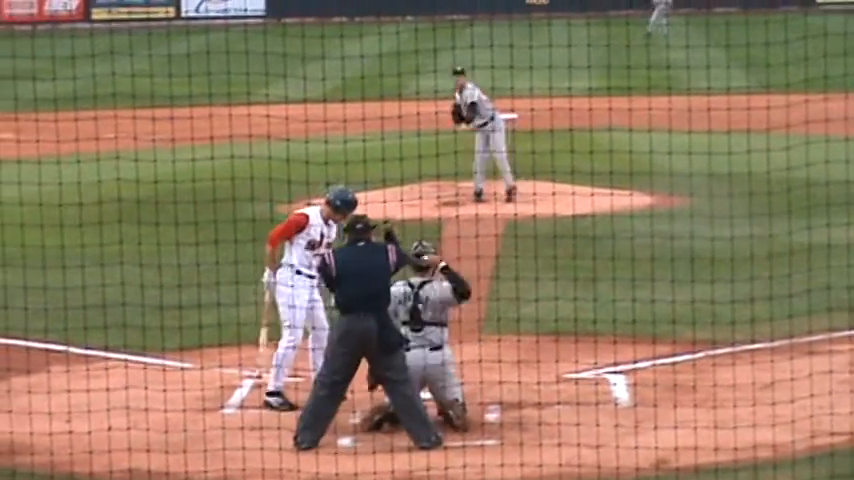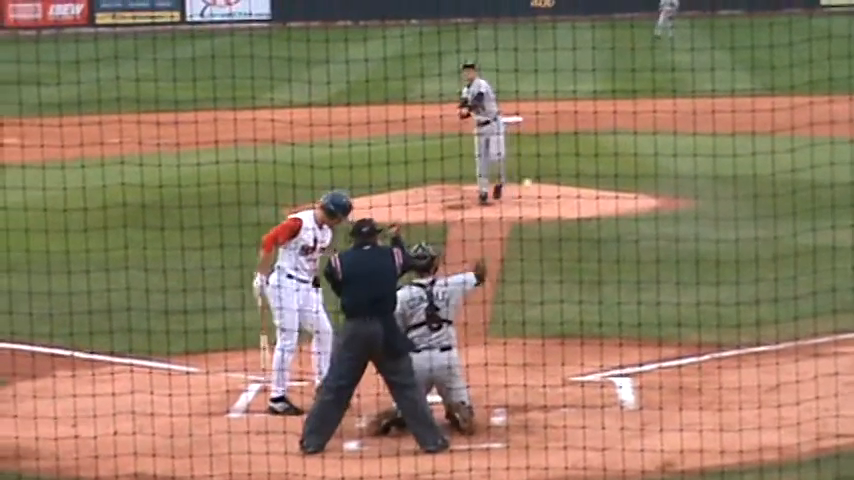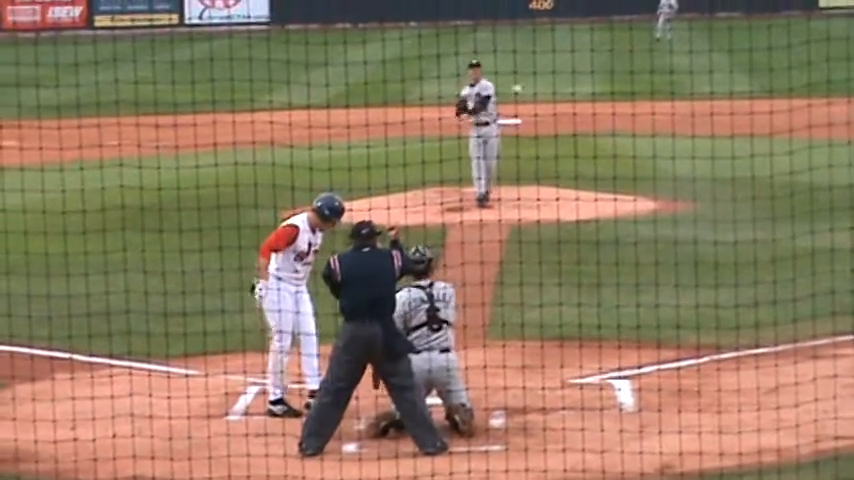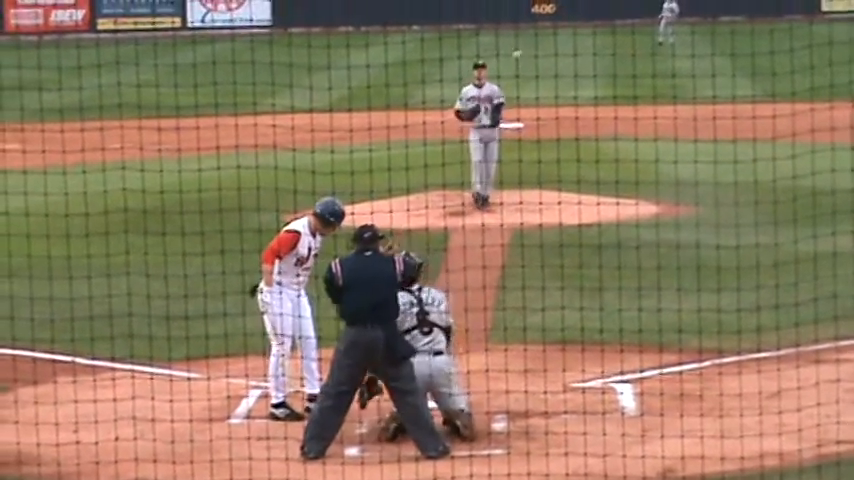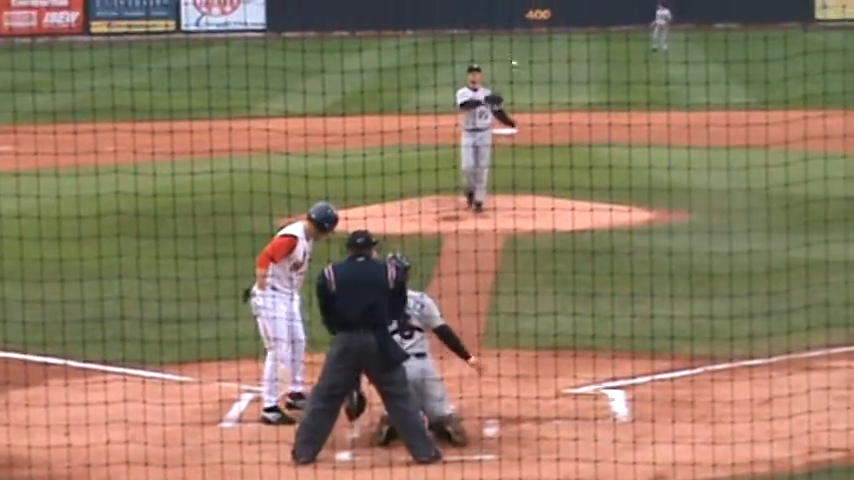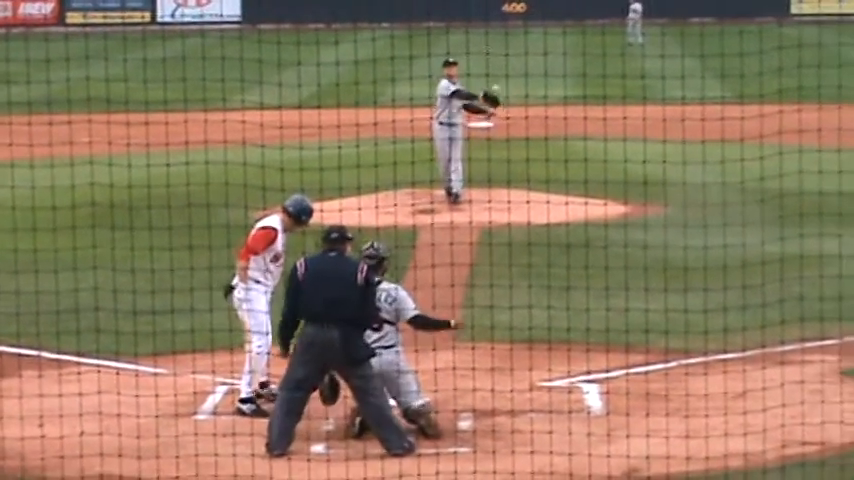
dt=0.2s
person 1, frame 1
left shoulder: (333, 258)
right shoulder: (387, 252)
left elbow: (329, 283)
right elbow: (402, 258)
right wrist: (390, 236)
left hip: (348, 326)
right hip: (380, 326)
left knee: (328, 383)
right knee: (400, 383)
left ankle: (306, 437)
right ankle: (426, 436)
person 1, frame 2
left shoulder: (339, 262)
right shoulder: (393, 256)
right elbow: (406, 261)
right wrist: (396, 239)
left hip: (354, 330)
right hip: (386, 329)
left knee: (334, 387)
right knee: (406, 386)
left ankle: (312, 441)
right ankle: (431, 440)
person 1, frame 3
left shoulder: (338, 264)
right shoulder: (392, 259)
right elbow: (405, 264)
right wrist: (395, 242)
left hip: (353, 332)
right hip: (385, 331)
left knee: (333, 389)
right knee: (406, 388)
left ankle: (311, 443)
right ankle: (430, 442)
person 1, frame 4
left shoulder: (338, 268)
right shoulder: (395, 264)
right elbow: (408, 275)
left hip: (354, 336)
right hip: (387, 336)
left knee: (334, 393)
right knee: (408, 393)
left ankle: (313, 447)
right ankle: (432, 446)
person 1, frame 5
left shoulder: (331, 274)
right shoulder: (388, 272)
left elbow: (327, 315)
left hip: (346, 341)
right hip: (379, 342)
left knee: (324, 397)
right knee: (400, 398)
left ankle: (304, 451)
right ankle: (424, 450)
person 1, frame 6
left shoulder: (302, 267)
right shoulder: (359, 270)
left elbow: (291, 309)
right elbow: (369, 315)
left wrist: (285, 340)
right wrist: (355, 331)
left hip: (312, 336)
right hip: (346, 338)
left knee: (292, 389)
right knee: (370, 392)
left ankle: (277, 442)
right ankle: (397, 443)
person 2, frame 1
left shoulder: (332, 227)
right shoulder: (304, 218)
right elbow: (274, 238)
right wrist: (270, 270)
left hip: (312, 283)
right hip: (292, 280)
left knee: (321, 331)
right knee: (293, 336)
right ankle: (273, 392)
person 2, frame 2
left shoulder: (327, 231)
right shoulder: (298, 222)
right elbow: (268, 242)
left wrist: (317, 285)
right wrist: (261, 275)
left hip: (307, 287)
right hip: (285, 284)
left knee: (324, 332)
right knee: (288, 340)
right ankle: (277, 398)
person 2, frame 3
left shoulder: (317, 232)
right shoulder: (294, 227)
right elbow: (266, 249)
right wrist: (263, 283)
left hip: (299, 288)
right hip: (279, 287)
left knee: (310, 339)
right knee: (281, 343)
left ankle: (315, 394)
right ankle: (275, 401)
person 2, frame 4
left shoulder: (316, 235)
right shoulder: (295, 233)
right elbow: (269, 255)
right wrist: (268, 289)
left hip: (298, 292)
right hip: (279, 292)
left knee: (309, 343)
right knee: (282, 347)
left ankle: (313, 397)
right ankle: (277, 405)
person 2, frame 5
left shoulder: (307, 237)
right shoulder: (291, 237)
right elbow: (263, 259)
right wrist: (261, 293)
left hip: (289, 296)
right hip: (272, 296)
left knee: (298, 343)
right knee: (277, 351)
left ankle: (296, 394)
right ankle: (269, 408)
person 2, frame 6
left shoulder: (277, 226)
right shoulder: (271, 229)
right elbow: (245, 252)
right wrist: (241, 285)
left hip: (261, 289)
right hip: (252, 289)
left knee: (264, 339)
right knee: (259, 343)
left ankle: (261, 385)
right ankle: (245, 399)
person 3, frame 1
left shoulder: (397, 290)
right shoulder: (440, 288)
right elbow: (464, 293)
right wrist: (443, 266)
left hip: (407, 358)
right hip: (437, 357)
right knee: (454, 403)
left ankle: (387, 412)
right ankle: (452, 409)
person 3, frame 2
left shoulder: (402, 295)
right shoulder: (451, 285)
right elbow: (477, 276)
right wrist: (481, 268)
left hip: (416, 360)
right hip: (446, 359)
right knee: (460, 406)
left ankle: (391, 418)
right ankle: (459, 412)
person 3, frame 3
left shoulder: (402, 297)
right shoulder: (448, 290)
left hip: (415, 362)
right hip: (445, 360)
right knee: (460, 408)
left ankle: (389, 420)
right ankle: (459, 413)
person 3, frame 4
right shoulder: (438, 297)
left wrist: (371, 380)
left hip: (411, 366)
right hip: (440, 363)
right knee: (458, 412)
left ankle: (396, 422)
right ankle: (458, 417)
person 3, frame 5
right shoulder: (421, 300)
right elbow: (443, 332)
right wrist: (469, 357)
right hip: (421, 365)
right knee: (441, 416)
left ankle: (389, 426)
right ankle: (451, 428)
person 3, frame 6
right shoulder: (394, 292)
right elbow: (417, 321)
right wrist: (449, 324)
right hip: (391, 357)
right knee: (414, 405)
left ankle: (361, 418)
right ankle: (422, 417)
person 4, frame 1
left shoulder: (471, 91)
right shoulder: (458, 95)
left elbow: (472, 111)
right elbow: (459, 120)
left wrist: (466, 123)
right wrist: (456, 113)
left hip: (494, 124)
right hip: (480, 127)
left knee: (500, 155)
right knee: (479, 159)
left ankle: (510, 187)
right ankle: (478, 191)
person 4, frame 2
left shoulder: (481, 84)
right shoulder: (465, 90)
left elbow: (477, 101)
right elbow: (463, 113)
left wrist: (468, 109)
right wrist: (463, 108)
left hip: (494, 125)
right hip: (480, 128)
left knee: (497, 156)
right knee: (481, 160)
left ankle: (499, 183)
right ankle: (483, 193)
person 4, frame 3
left shoulder: (487, 86)
right shoulder: (465, 91)
left elbow: (482, 104)
right elbow: (460, 113)
left wrist: (468, 113)
right wrist: (460, 110)
left hip: (491, 128)
right hip: (475, 129)
left knee: (491, 161)
right knee: (477, 161)
left ankle: (486, 190)
right ankle: (481, 195)
person 4, frame 4
left shoulder: (494, 89)
right shoulder: (466, 91)
left elbow: (498, 109)
right elbow: (458, 112)
left wrist: (494, 125)
right wrist: (466, 115)
left hip: (491, 130)
right hip: (475, 131)
left knee: (491, 163)
right knee: (477, 162)
left ankle: (485, 195)
right ankle: (477, 194)
person 4, frame 5
left shoulder: (488, 93)
right shoulder: (462, 92)
left elbow: (498, 112)
right elbow: (465, 105)
left wrist: (512, 124)
right wrist: (483, 100)
left hip: (484, 134)
right hip: (468, 135)
left knee: (482, 168)
right knee: (467, 167)
left ankle: (479, 200)
right ankle: (470, 191)
person 4, frame 6
left shoulder: (460, 86)
right shoulder: (443, 85)
left elbow: (465, 105)
right elbow: (459, 95)
left wrist: (485, 111)
right wrist: (479, 97)
left hip: (456, 127)
right hip: (441, 127)
left knee: (456, 160)
right knee: (444, 160)
left ankle: (456, 193)
right ankle: (448, 187)
